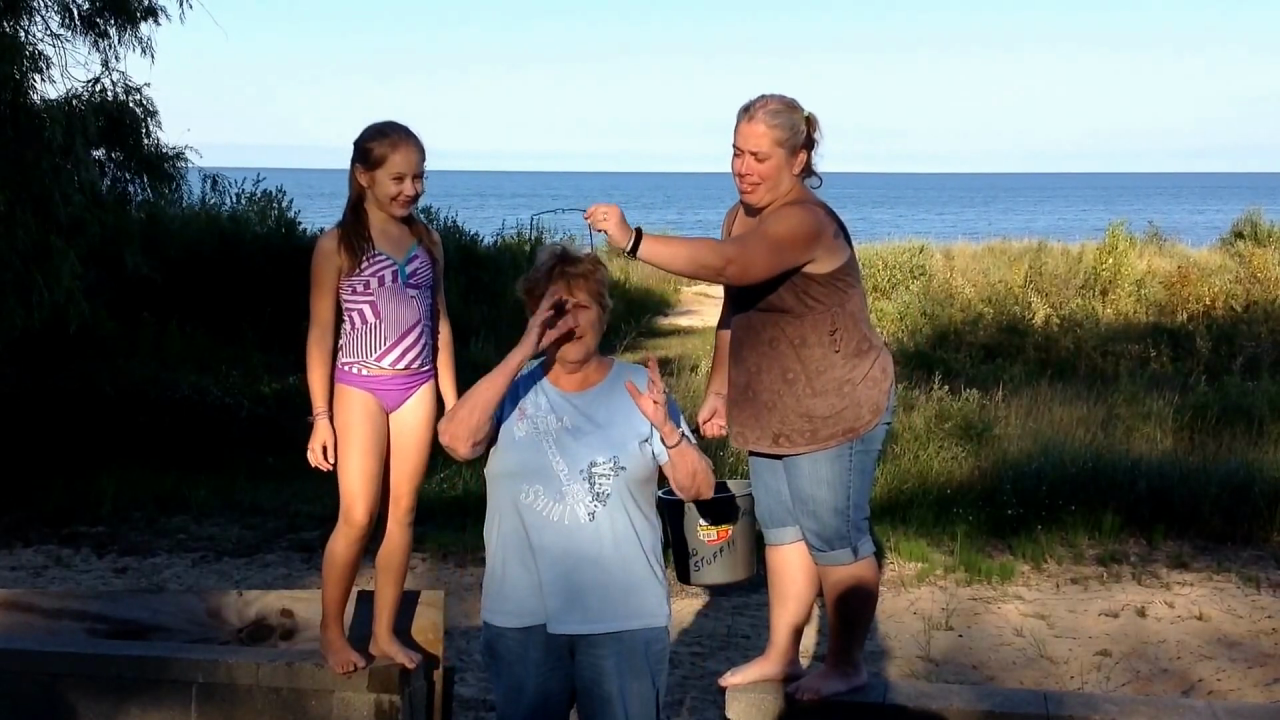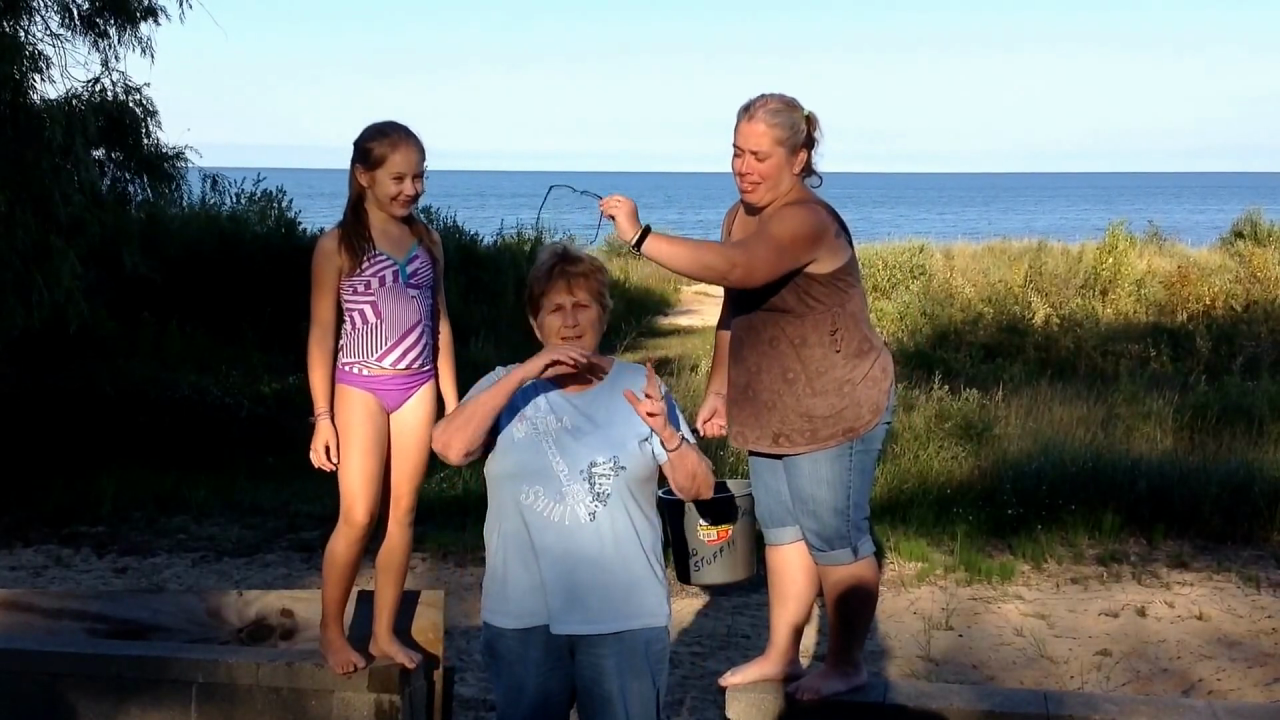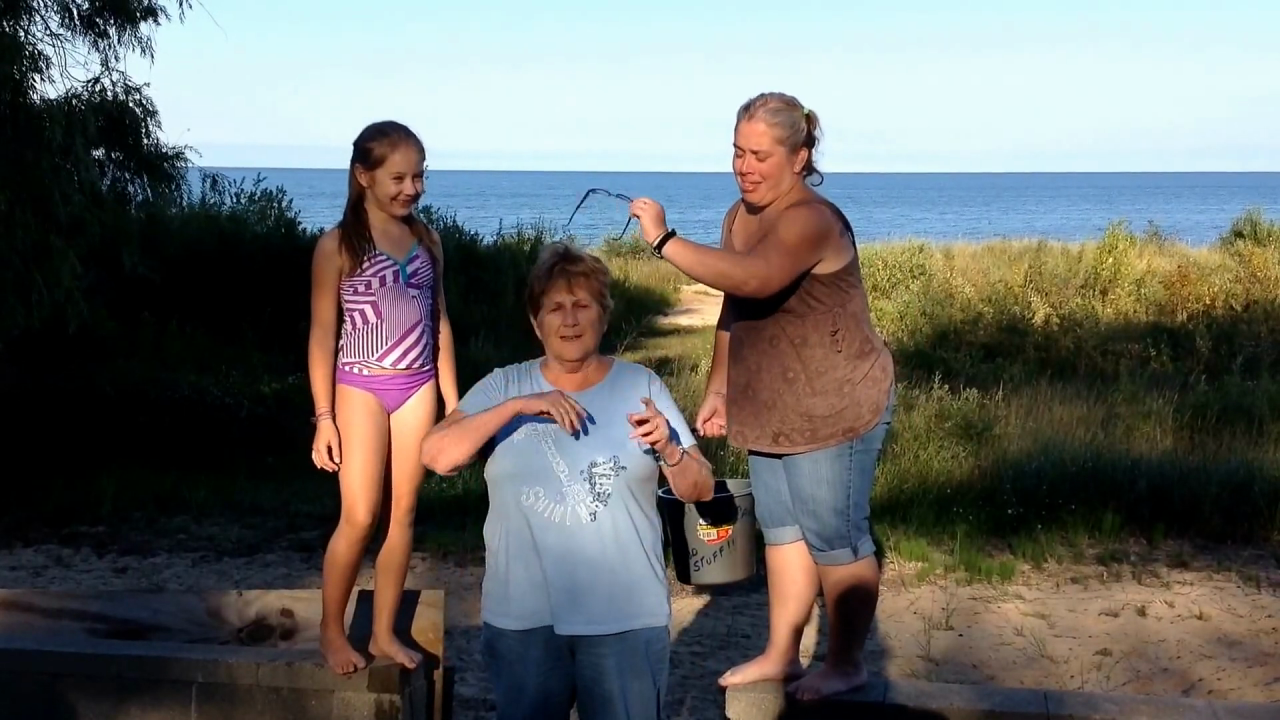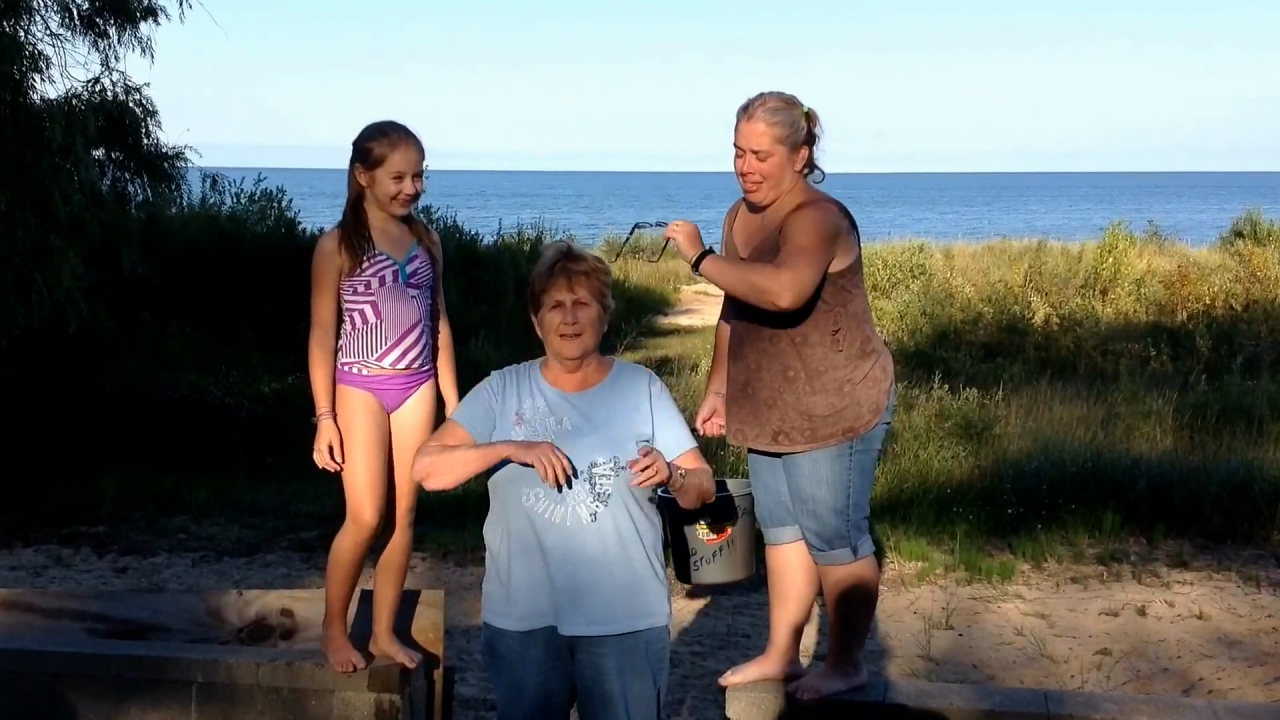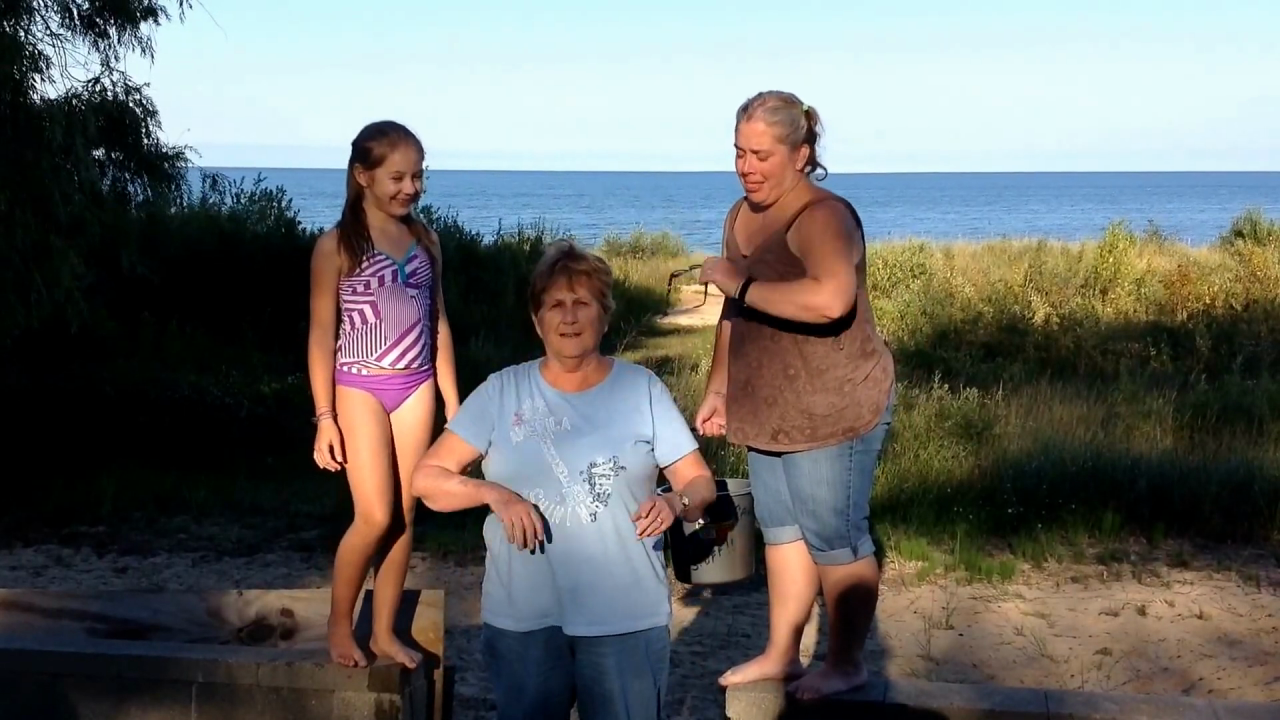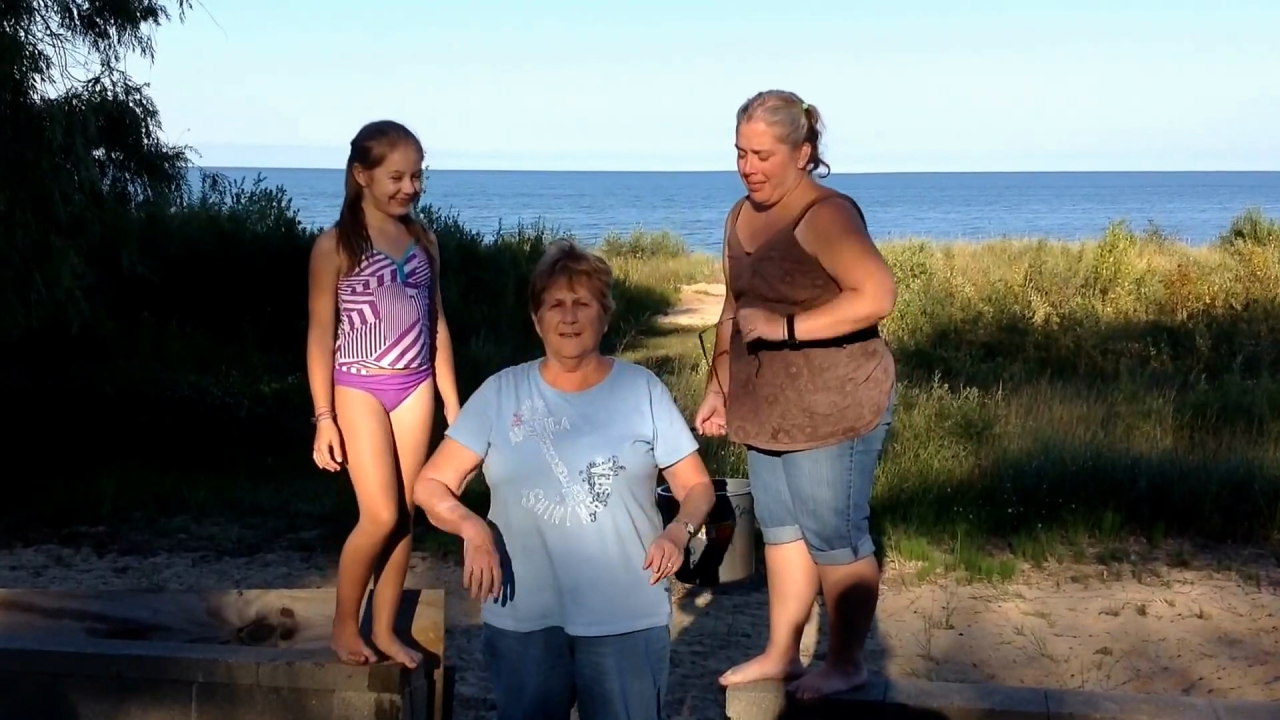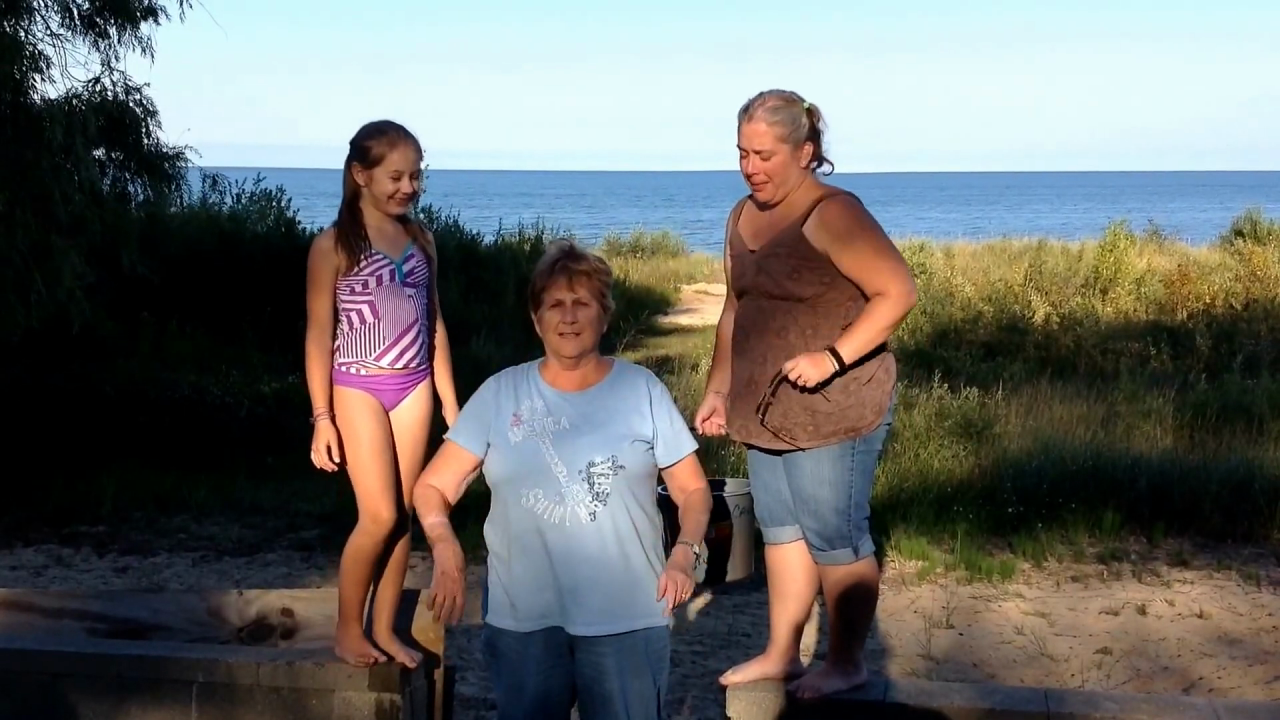
dt=0.1s
person 1, frame 1
left shoulder: (805, 221)
right shoulder: (740, 216)
left elbow: (727, 263)
left wrist: (633, 240)
right wrist: (719, 390)
left hip: (834, 410)
right hip: (771, 410)
left knee: (835, 538)
right knee: (782, 530)
left ankle: (846, 664)
right ankle: (781, 655)
person 1, frame 2
left shoulder: (807, 221)
right shoulder: (740, 215)
left elbow: (734, 268)
left wrist: (642, 236)
right wrist: (720, 390)
left hip: (834, 410)
right hip: (771, 410)
left knee: (835, 538)
right knee: (782, 530)
left ankle: (847, 664)
right ankle: (779, 654)
person 1, frame 3
left shoulder: (811, 221)
right shoulder: (740, 215)
left elbow: (753, 278)
left wrist: (664, 238)
right wrist: (719, 390)
left hip: (834, 410)
right hip: (772, 410)
left knee: (834, 537)
right knee: (781, 530)
left ankle: (846, 663)
right ankle: (780, 654)
person 1, frame 4
left shoulder: (817, 218)
right shoulder: (740, 216)
left elbow: (782, 290)
left wrist: (700, 257)
right wrist: (719, 389)
left hip: (834, 410)
right hip: (768, 410)
left knee: (835, 538)
right knee: (781, 530)
left ankle: (846, 663)
right ankle: (780, 653)
person 1, frame 5
left shoulder: (824, 217)
right shoulder: (740, 216)
left elbow: (830, 300)
left wrist: (740, 283)
right wrist: (717, 389)
left hip: (834, 410)
right hip: (768, 411)
left knee: (834, 538)
right knee: (781, 530)
left ankle: (845, 662)
right ankle: (779, 654)
person 1, frame 6
left shoulder: (827, 216)
right shoulder: (741, 217)
left elbow: (875, 297)
left wrist: (787, 327)
right wrist: (718, 389)
left hip: (834, 408)
right hip: (769, 410)
left knee: (836, 538)
right knee: (781, 530)
left ankle: (846, 662)
right ankle: (780, 654)
person 1, frame 7
left shoulder: (835, 214)
right shoulder: (743, 217)
left elbow: (896, 292)
left wrist: (831, 355)
right wrist: (718, 389)
left hip: (836, 409)
right hip: (771, 410)
left knee: (836, 537)
right knee: (781, 529)
left ankle: (846, 662)
right ankle: (780, 654)
person 2, frame 1
left shoulder: (427, 240)
right shoulder: (338, 244)
right elbow: (321, 333)
left wrist: (452, 400)
right wrist: (321, 416)
left hip: (417, 389)
right hip: (361, 389)
left knee: (402, 513)
right knee: (356, 516)
left ankle: (384, 633)
right ankle: (331, 630)
person 2, frame 2
left shoulder: (427, 240)
right shoulder: (338, 245)
right elbow: (322, 334)
left wrist: (453, 401)
right wrist: (322, 417)
left hip: (417, 389)
right hip: (361, 389)
left knee: (403, 513)
right knee: (358, 516)
left ankle: (384, 632)
right ankle: (331, 629)
person 2, frame 3
left shoulder: (427, 240)
right shoulder: (339, 244)
right elbow: (322, 333)
left wrist: (453, 401)
right wrist: (323, 417)
left hip: (417, 389)
right hip: (361, 388)
left knee: (402, 513)
right knee: (359, 516)
left ankle: (384, 632)
right ankle: (331, 628)
person 2, frame 4
left shoulder: (426, 240)
right shoulder: (338, 245)
right elbow: (322, 334)
left wrist: (453, 401)
right wrist: (324, 417)
left hip: (416, 389)
right hip: (360, 389)
left knee: (404, 513)
right knee: (366, 516)
left ankle: (384, 631)
right ankle: (334, 628)
person 2, frame 5
left shoulder: (425, 240)
right shoulder: (337, 245)
right elbow: (321, 334)
left wrist: (453, 402)
right wrist: (324, 417)
left hip: (415, 389)
right hip: (360, 389)
left knee: (405, 513)
right knee: (375, 515)
left ankle: (385, 631)
right ankle: (339, 624)
person 2, frame 6
left shoulder: (423, 240)
right shoulder: (336, 245)
right elbow: (320, 335)
left wrist: (452, 400)
right wrist: (324, 418)
left hip: (415, 389)
right hip: (360, 388)
left knee: (406, 513)
right knee: (380, 515)
left ankle: (385, 630)
right ankle: (344, 626)
person 2, frame 7
left shoulder: (420, 239)
right shoulder: (334, 244)
right elbow: (318, 335)
left wrist: (450, 401)
right wrist: (321, 418)
left hip: (413, 388)
right hip: (358, 388)
left knee: (405, 513)
right knee: (380, 515)
left ankle: (385, 629)
right ankle: (348, 627)
person 3, frame 1
left shoulder: (638, 386)
right shoulder: (511, 389)
left elbow: (698, 487)
right elbow: (456, 440)
left wrist: (665, 427)
right wrist: (520, 352)
left hip: (624, 617)
right hip: (522, 616)
person 3, frame 2
left shoulder: (638, 387)
right shoulder: (506, 385)
left elbow: (699, 486)
right elbow: (450, 445)
left wrist: (669, 435)
right wrist: (523, 373)
left hip: (624, 617)
right hip: (521, 616)
person 3, frame 3
left shoulder: (640, 387)
right shoulder: (503, 386)
left elbow: (700, 489)
right elbow: (437, 455)
left wrist: (669, 448)
right wrist: (518, 404)
left hip: (624, 617)
right hip: (522, 616)
person 3, frame 4
left shoulder: (642, 388)
right shoulder: (500, 390)
left elbow: (702, 484)
right elbow: (428, 468)
left wrist: (671, 474)
right wrist: (511, 449)
left hip: (624, 617)
right hip: (522, 617)
person 3, frame 5
left shoulder: (642, 388)
right shoulder: (500, 392)
left elbow: (701, 484)
right elbow: (426, 478)
left wrist: (675, 503)
right wrist: (495, 493)
left hip: (625, 617)
right hip: (522, 617)
person 3, frame 6
left shoulder: (642, 389)
right shoulder: (500, 393)
left elbow: (696, 485)
right elbow: (431, 484)
left wrist: (679, 531)
right wrist: (473, 530)
left hip: (625, 617)
right hip: (523, 618)
person 3, frame 7
left shoulder: (642, 389)
right shoulder: (500, 393)
left elbow: (694, 489)
right elbow: (430, 488)
left wrist: (685, 549)
right wrist: (447, 552)
left hip: (626, 617)
right hip: (523, 617)
